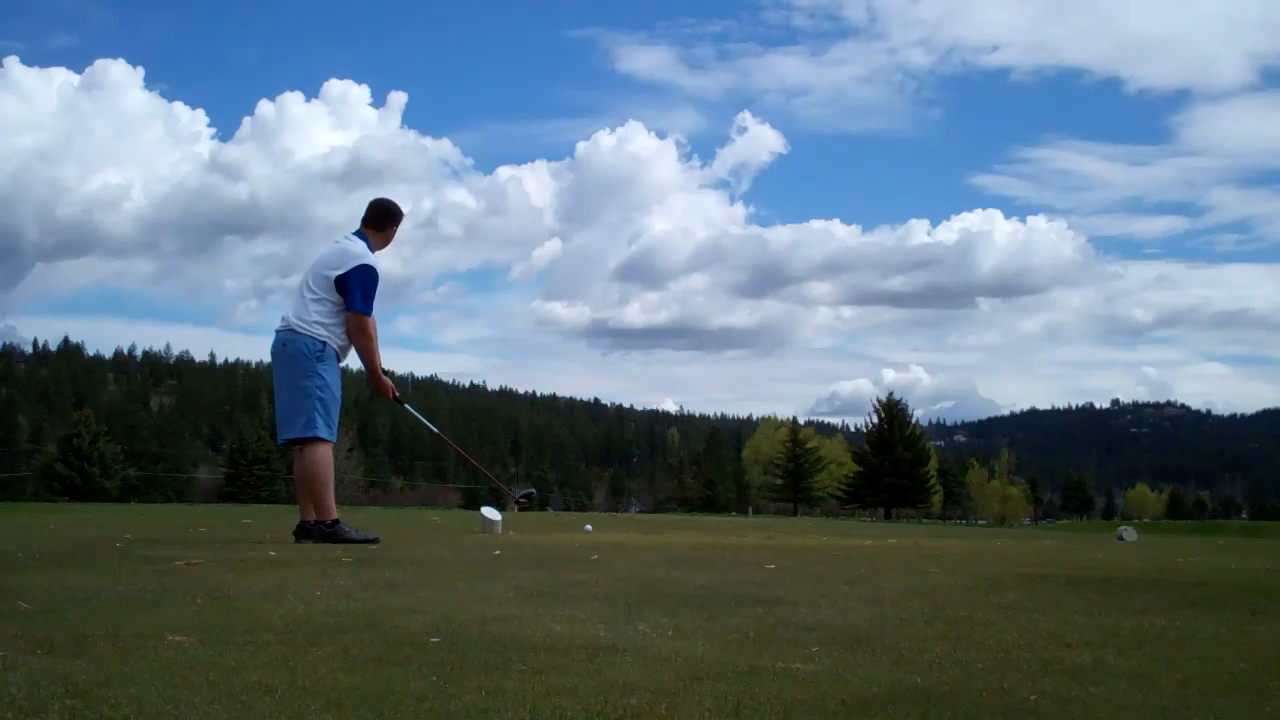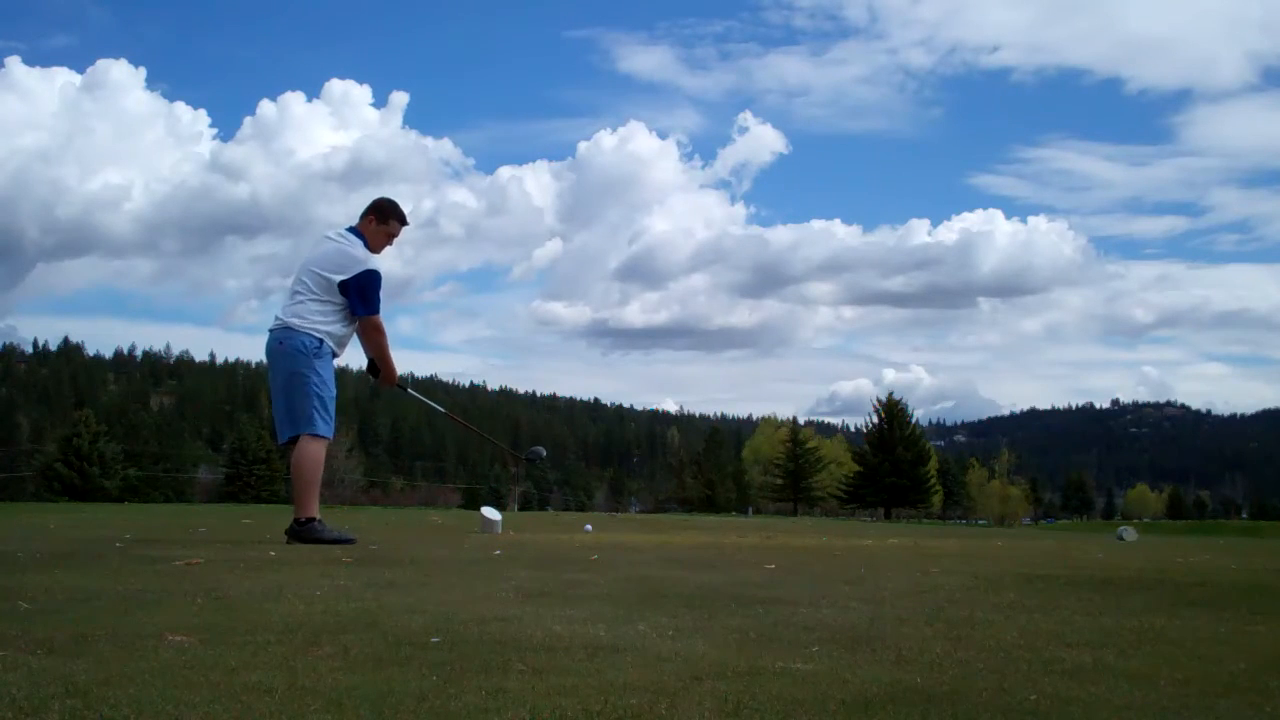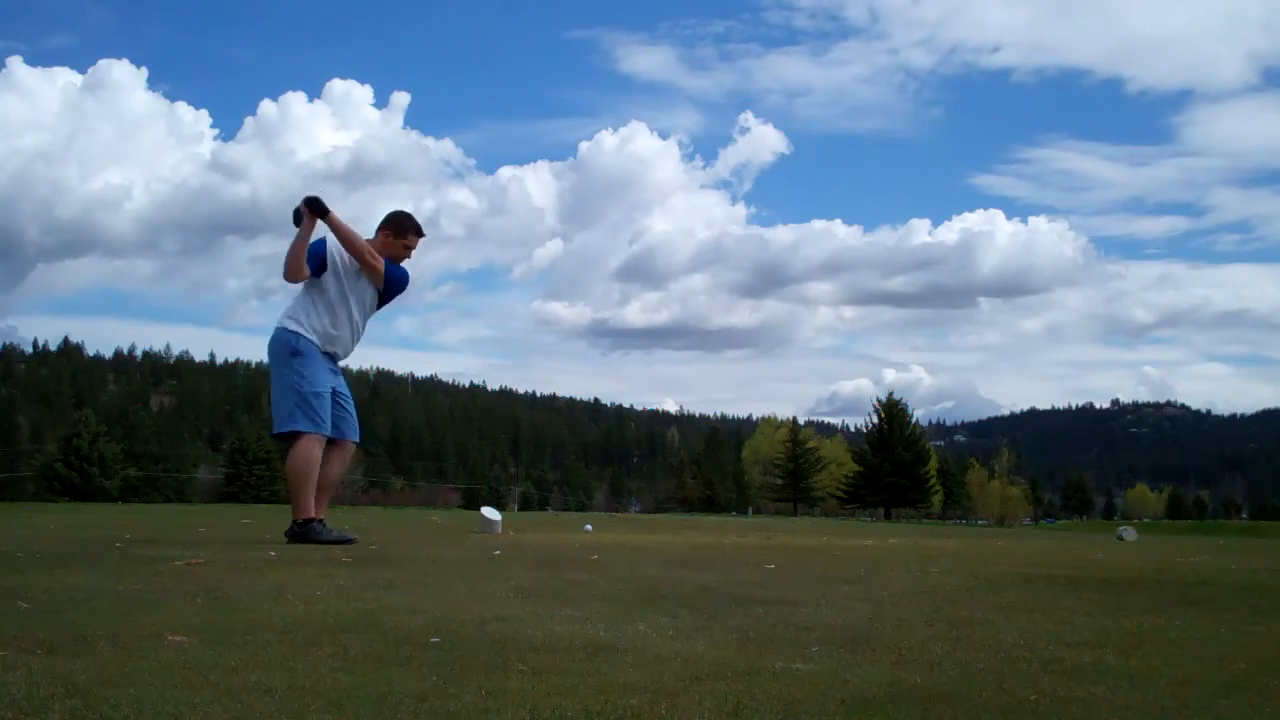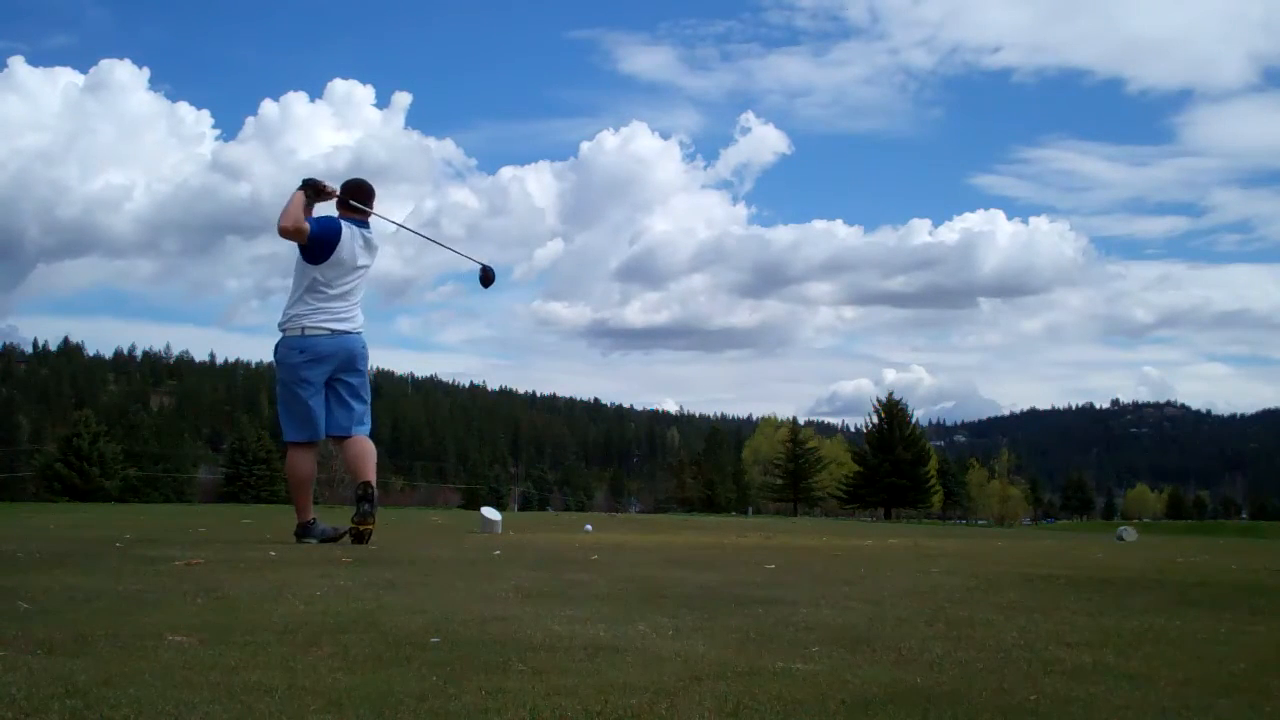
dt=1s
person 1, frame 1
left shoulder: (342, 248)
right shoulder: (363, 263)
left elbow: (362, 323)
right elbow: (359, 328)
left wrist: (374, 369)
right wrist: (377, 376)
left hip: (293, 344)
right hip: (311, 348)
left knee: (308, 437)
right knee: (319, 436)
left ankle: (308, 522)
right ankle: (328, 523)
person 1, frame 2
left shoulder: (333, 241)
right shoulder: (363, 265)
right elbow: (372, 327)
left wrist: (373, 361)
right wrist: (388, 370)
left hip: (285, 342)
right hip: (306, 346)
left knee: (309, 434)
right knee: (315, 433)
left ankle: (305, 522)
right ankle: (305, 522)
person 1, frame 3
left shoulder: (397, 277)
right shoulder: (330, 249)
left elbow: (366, 259)
right elbow: (293, 273)
left wrist: (328, 215)
right wrist: (309, 224)
left hip: (327, 359)
right hip: (297, 347)
left knee: (343, 442)
right knee: (311, 433)
left ankle: (313, 519)
right ankle: (304, 523)
person 1, frame 4
left shoulder: (334, 230)
right shoulder: (369, 242)
left elbow: (288, 226)
right elbow: (302, 225)
left wrist: (305, 191)
right wrist: (312, 197)
left hip: (303, 343)
right hip: (349, 343)
left knee: (303, 438)
right knee: (353, 430)
left ankle: (306, 523)
right ankle: (368, 490)
